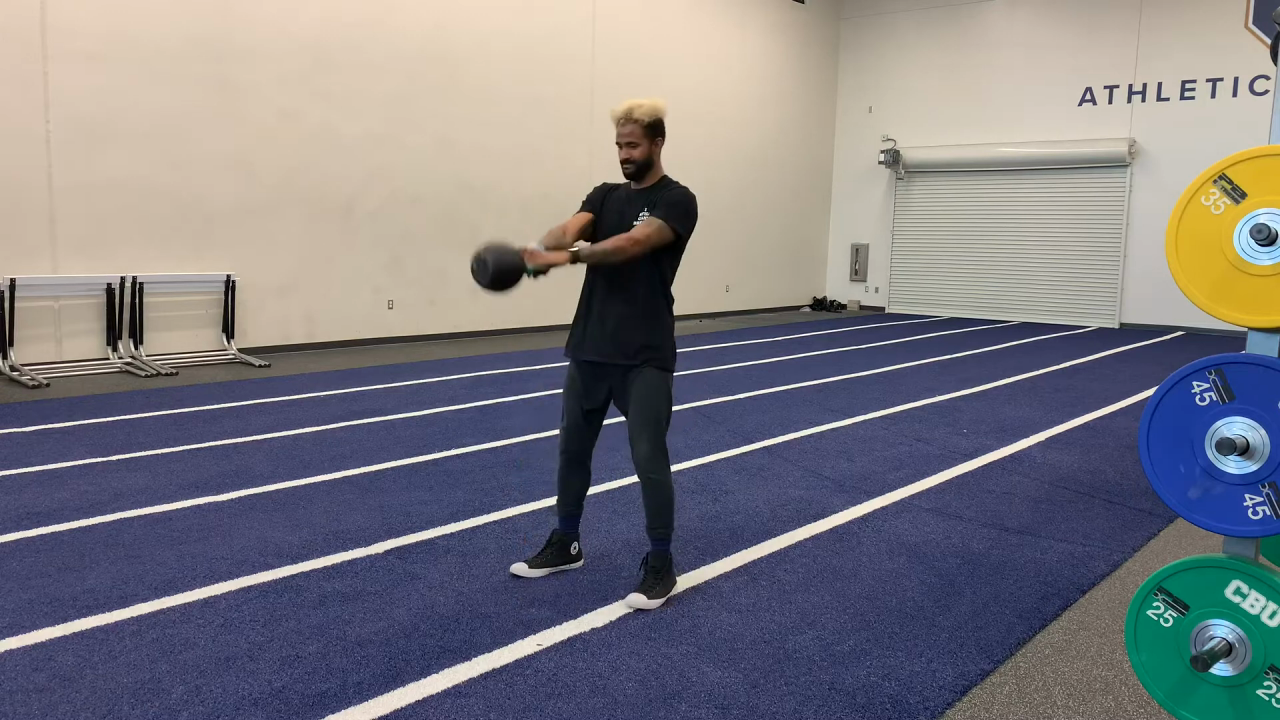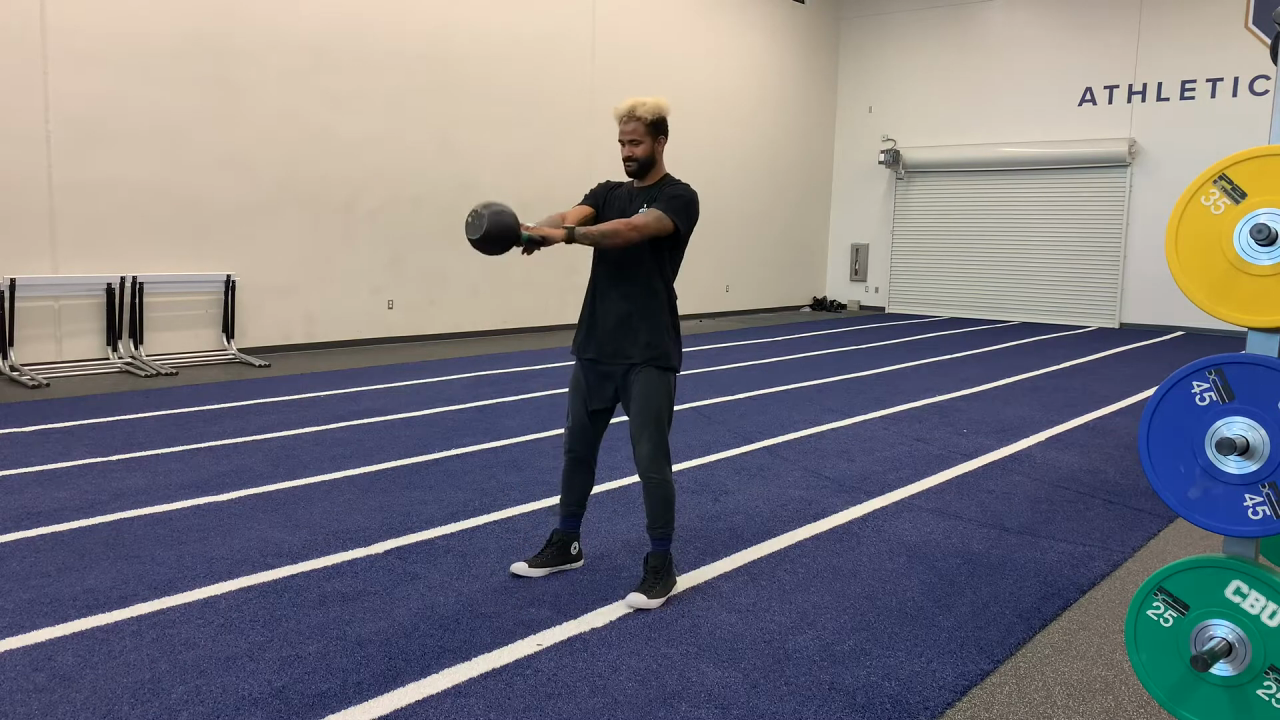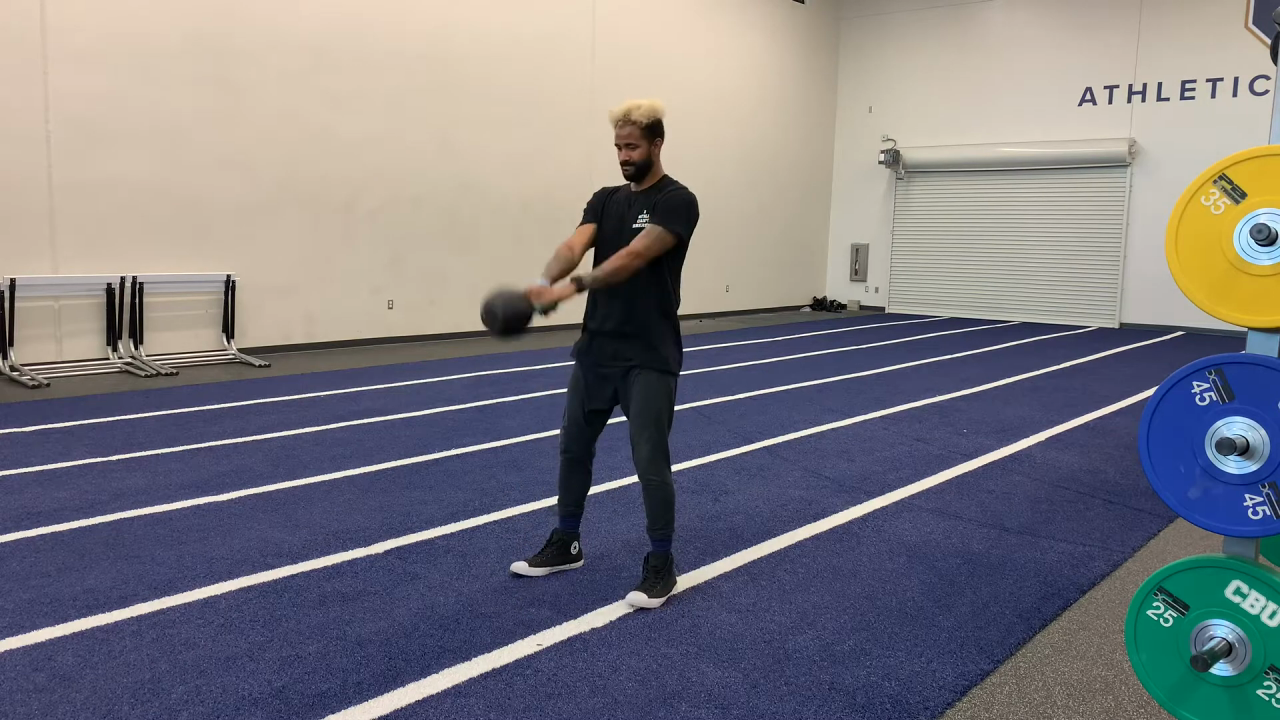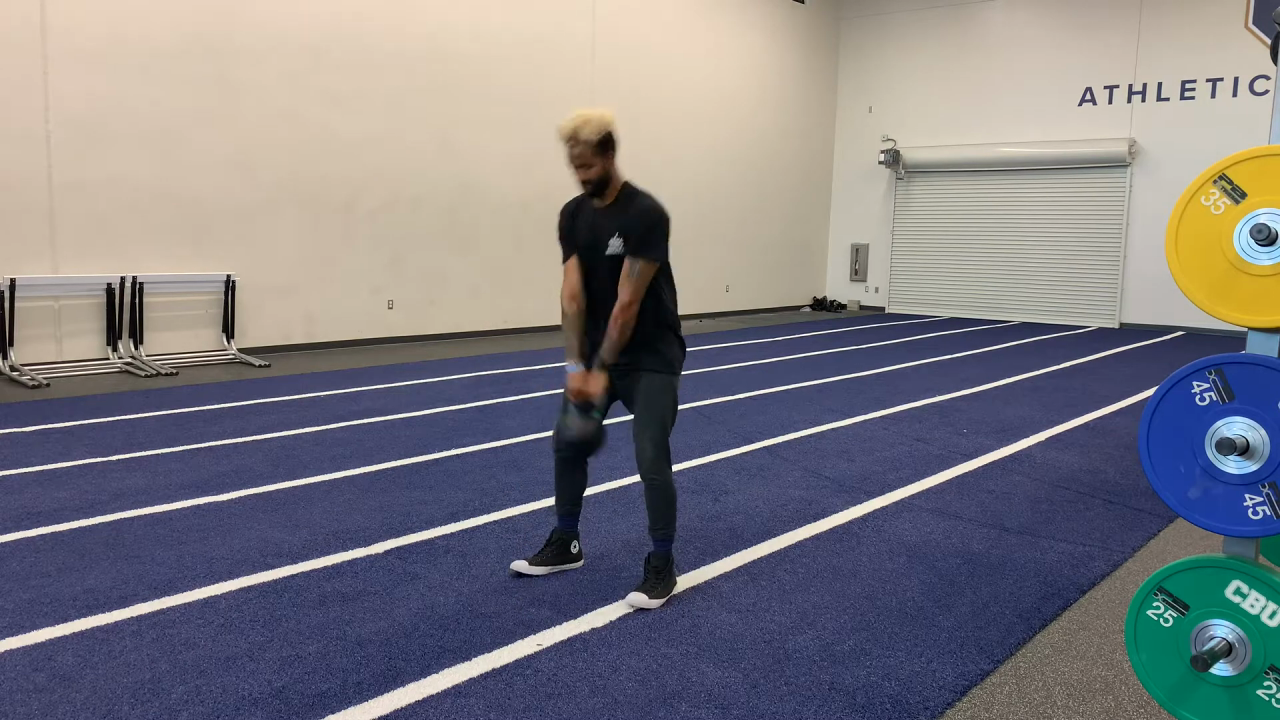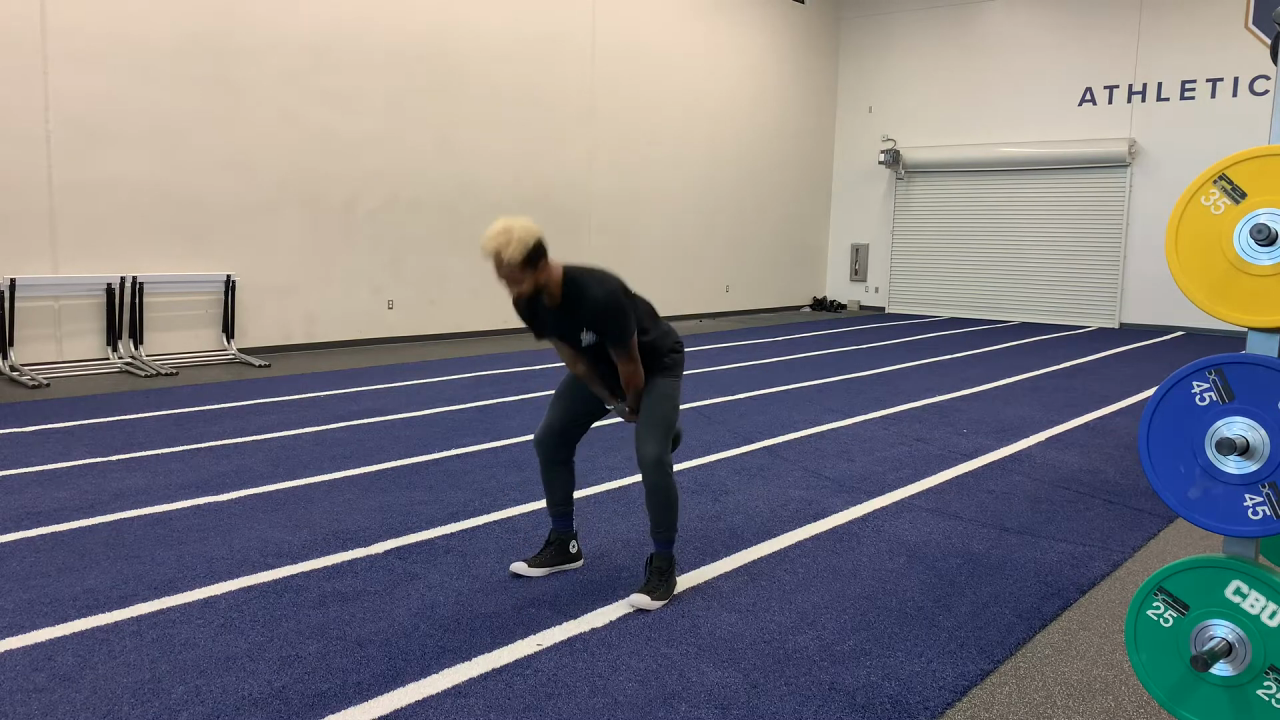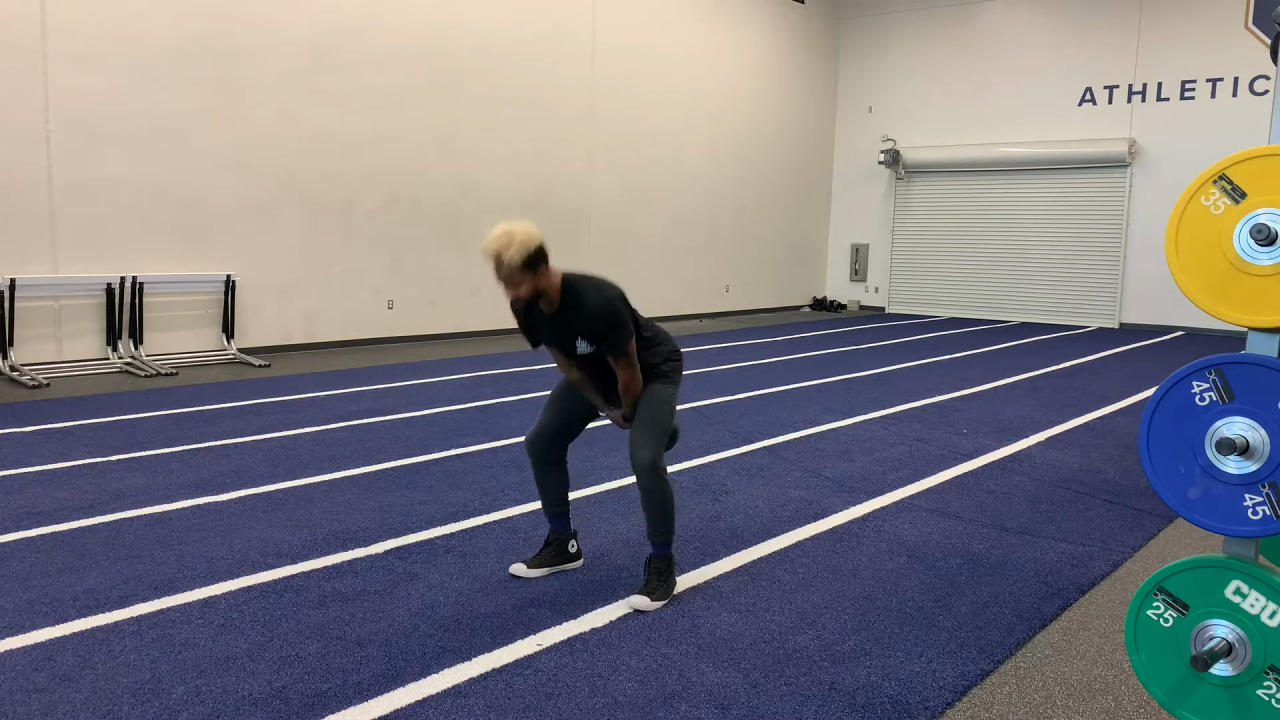
dt=0.2s
person 1, frame 1
left shoulder: (676, 200)
right shoulder: (605, 195)
left elbow: (635, 243)
right elbow: (571, 229)
left wrist: (570, 256)
right wrist: (540, 249)
left hip: (644, 356)
right hip: (589, 349)
left knee: (648, 458)
right knee: (572, 449)
left ankle: (660, 565)
right ankle: (566, 544)
person 1, frame 2
left shoulder: (679, 197)
right shoulder: (608, 192)
left elbow: (632, 230)
right elbow: (572, 217)
left wrist: (566, 235)
right wrist: (538, 229)
left hip: (649, 354)
right hip: (595, 347)
left knee: (650, 459)
right knee: (577, 448)
left ankle: (660, 565)
right ankle: (566, 544)
person 1, frame 3
left shoulder: (677, 201)
right shoulder: (606, 199)
left elbow: (635, 256)
right elbow: (576, 244)
left wrist: (573, 285)
right wrist: (546, 281)
left hip: (649, 357)
right hip: (596, 350)
left knee: (649, 461)
right knee: (573, 448)
left ankle: (661, 565)
right ankle: (566, 543)
person 1, frame 4
left shoulder: (645, 214)
right shoulder: (573, 214)
left elbow: (629, 300)
right elbow: (573, 289)
left wrist: (604, 369)
right wrist: (576, 363)
left hip: (650, 356)
right hip: (597, 351)
left knee: (651, 458)
right knee: (567, 444)
left ankle: (662, 565)
right ankle: (565, 543)
person 1, frame 5
left shoulder: (600, 296)
right shoulder: (529, 302)
left elbow: (631, 366)
right elbow: (572, 357)
left wrist: (631, 406)
right wrist: (613, 403)
left hip: (655, 364)
left knee: (651, 453)
right knee: (550, 438)
left ankle: (663, 565)
right ankle: (564, 543)
person 1, frame 6
left shoulder: (598, 302)
right shoulder: (527, 310)
left elbow: (629, 375)
right elbow: (570, 367)
left wrist: (630, 416)
right wrist: (608, 410)
left hip: (652, 371)
right hip: (594, 373)
left knee: (645, 458)
right knee: (541, 442)
left ankle: (661, 566)
right ankle: (563, 543)
